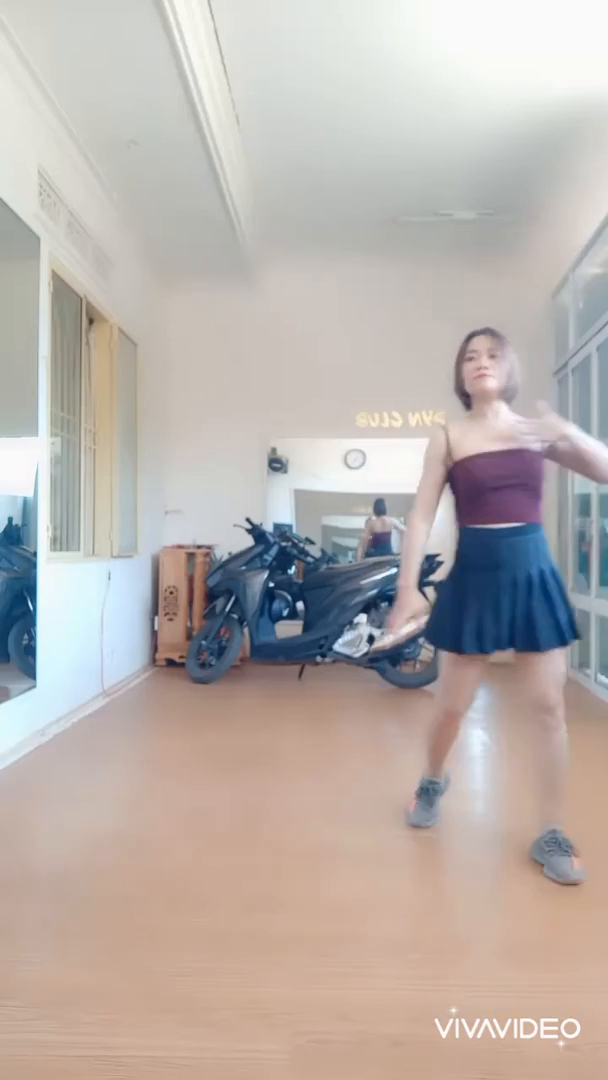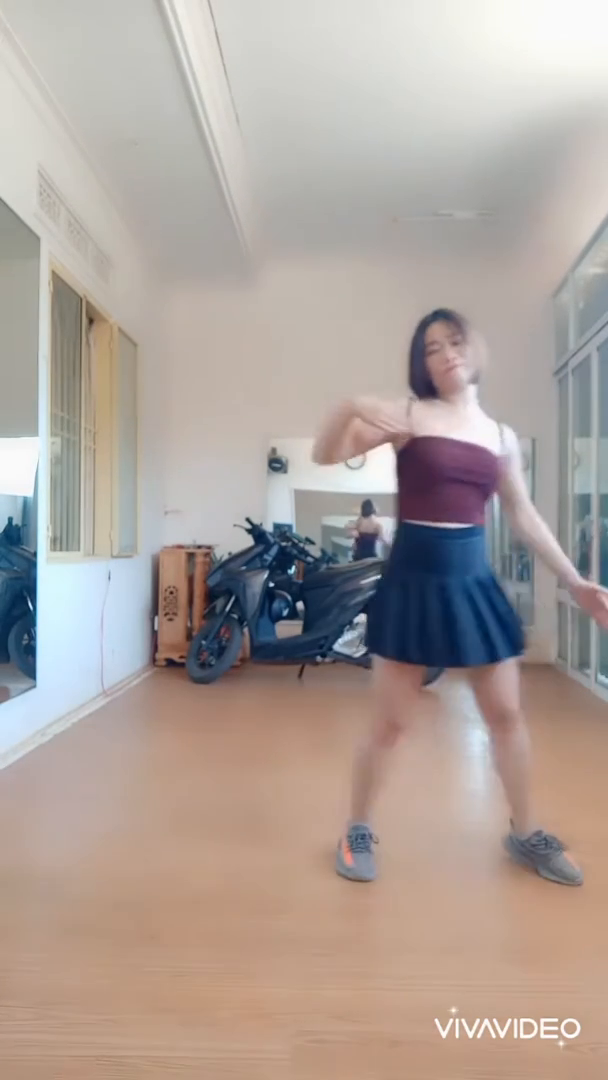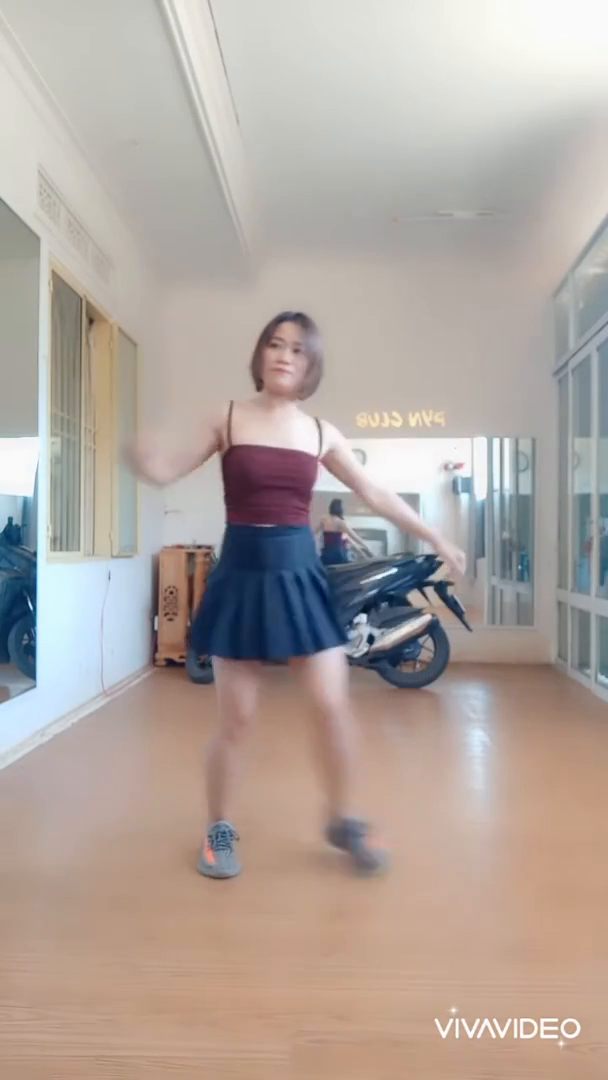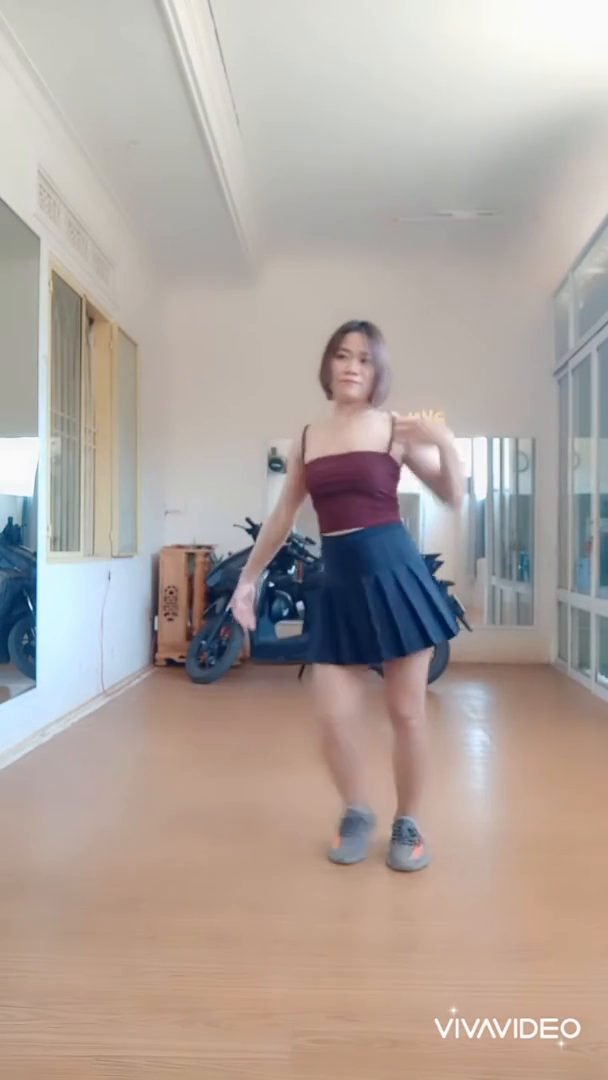
dt=1s
person 1, frame 1
left shoulder: (541, 431)
right shoulder: (448, 437)
right elbow: (421, 515)
right wrist: (407, 587)
left hip: (533, 573)
right hip: (474, 577)
left knee: (547, 707)
right knee: (452, 705)
left ankle: (550, 834)
right ankle: (432, 781)
person 1, frame 2
left shoulder: (501, 436)
right shoulder: (408, 415)
left elbow: (524, 515)
right elbow: (325, 454)
right wrist: (351, 408)
left hip: (473, 581)
right hip: (413, 578)
left knee: (506, 714)
right knee: (390, 721)
left ankle: (525, 833)
right ankle: (356, 831)
person 1, frame 3
left shoulder: (321, 433)
right shoulder: (228, 418)
left elbow: (374, 494)
right elbow: (164, 471)
left wrist: (436, 538)
right wrist: (142, 456)
left hip: (299, 575)
right hip: (242, 577)
left knee: (330, 705)
right knee: (235, 718)
left ankle: (342, 818)
right ankle: (219, 828)
person 1, frame 4
left shoulder: (395, 429)
right shoulder: (307, 437)
left elbow: (454, 498)
right elbow: (284, 515)
left wrist: (445, 447)
right wrist: (249, 576)
left hip: (395, 574)
right hip: (339, 582)
left knee: (406, 714)
right knee: (336, 718)
left ankle: (407, 823)
right ankle: (357, 814)
